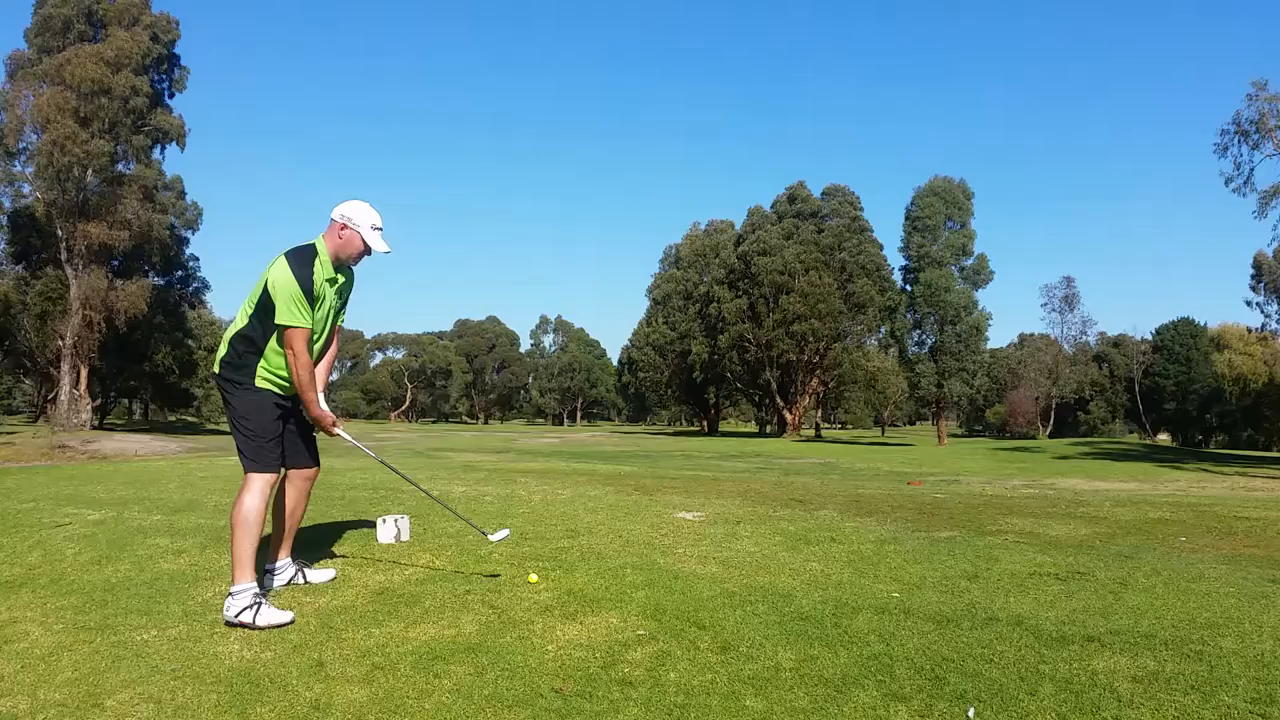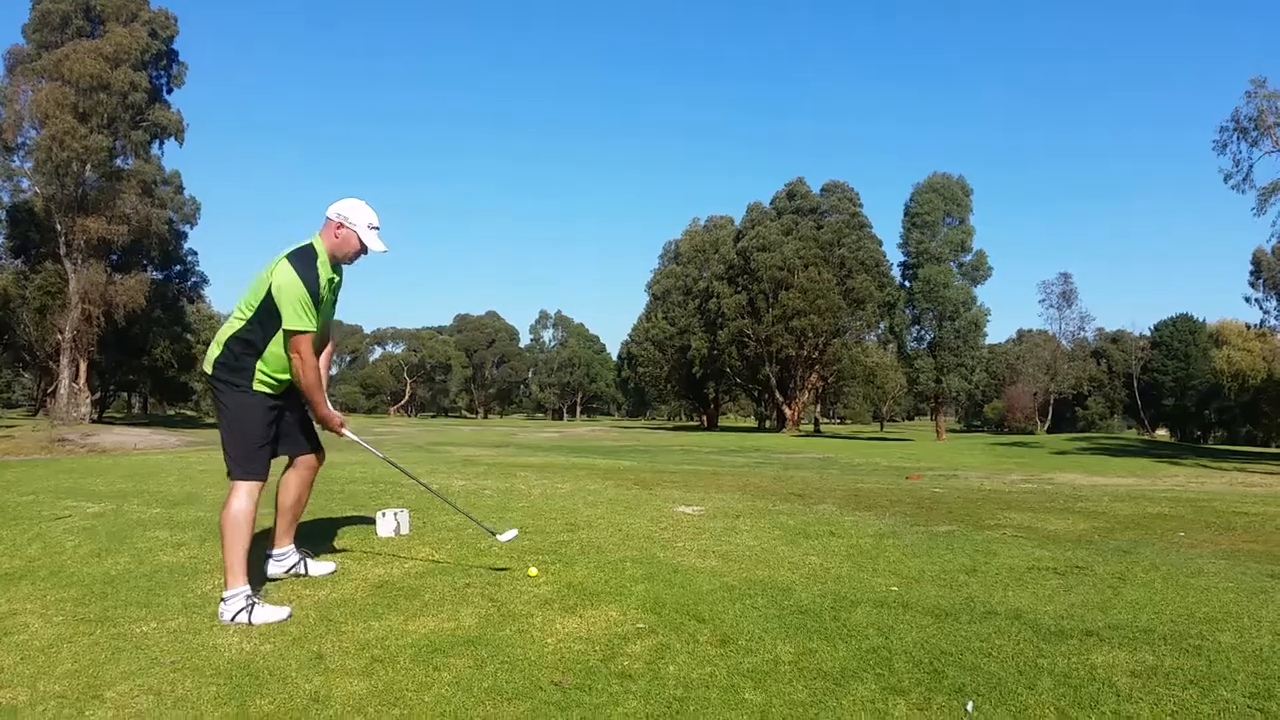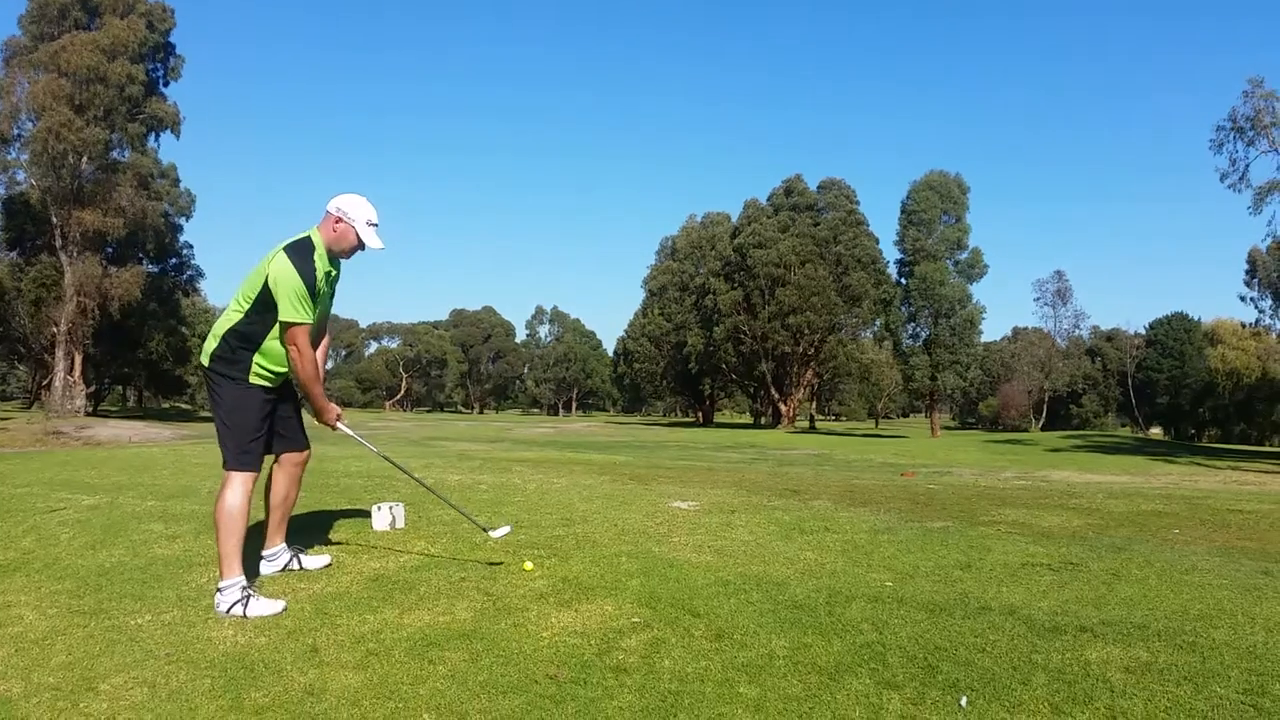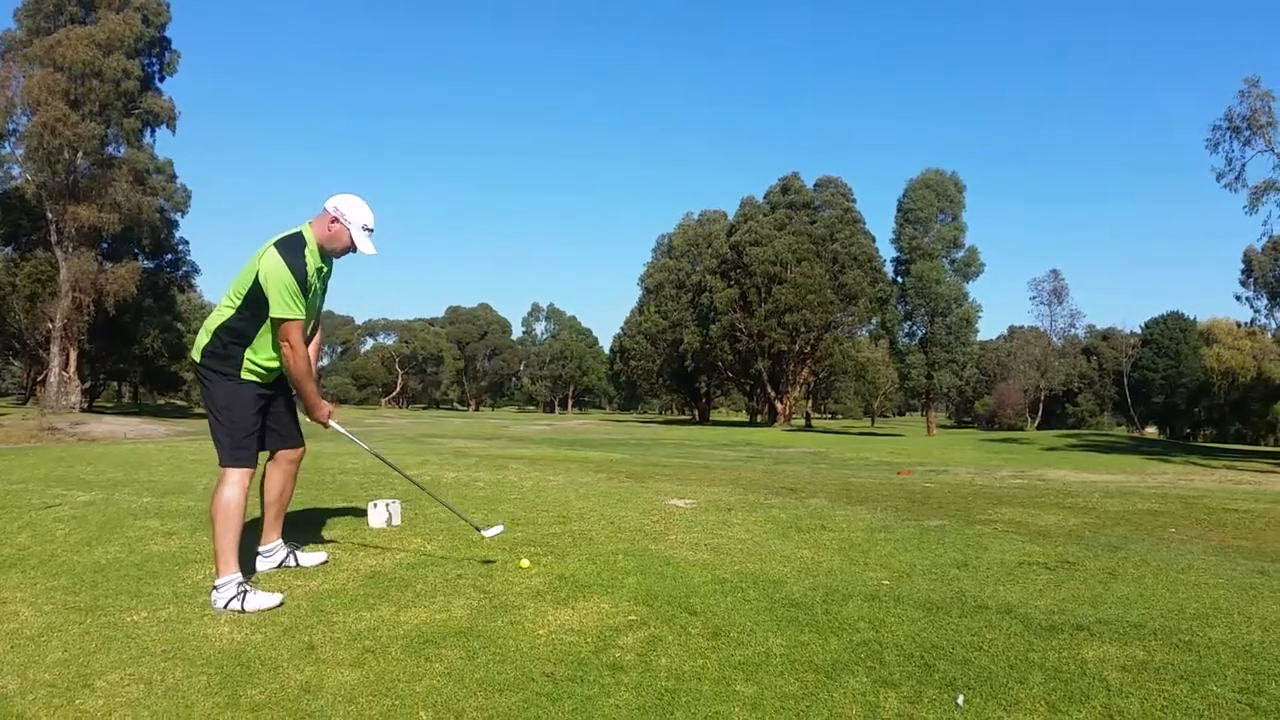
dt=0.3s
person 1, frame 1
left shoulder: (343, 276)
right shoulder: (295, 270)
left elbow: (329, 337)
right elbow: (296, 350)
left wrist: (319, 396)
right wrist: (315, 409)
left hip: (286, 383)
right hip: (249, 377)
left knee: (303, 469)
right knee: (261, 476)
left ankle: (280, 565)
right ankle: (241, 595)
person 1, frame 2
left shoulder: (330, 270)
right shoulder: (298, 272)
left elbow: (323, 338)
right elbow: (300, 354)
left wrist: (321, 397)
right wrist: (322, 410)
left hip: (275, 378)
right hip: (240, 377)
left knee: (308, 456)
right knee: (248, 480)
left ankle: (281, 552)
right ankle: (235, 597)
person 1, frame 3
left shoulder: (329, 264)
right shoulder: (295, 265)
left elbow: (320, 332)
right elbow: (299, 347)
left wrist: (316, 391)
right wrist: (321, 405)
left hip: (271, 371)
right hip: (236, 370)
left knee: (294, 454)
right knee: (243, 471)
left ankle: (274, 552)
right ankle: (231, 588)
person 1, frame 4
left shoulder: (321, 260)
right shoulder: (286, 260)
left elbow: (311, 328)
right elbow: (291, 344)
left wrist: (310, 391)
right wrist: (313, 401)
left hip: (265, 367)
right hip: (228, 366)
left knee: (288, 451)
right knee: (238, 468)
left ankle: (270, 548)
right ankle: (227, 584)
